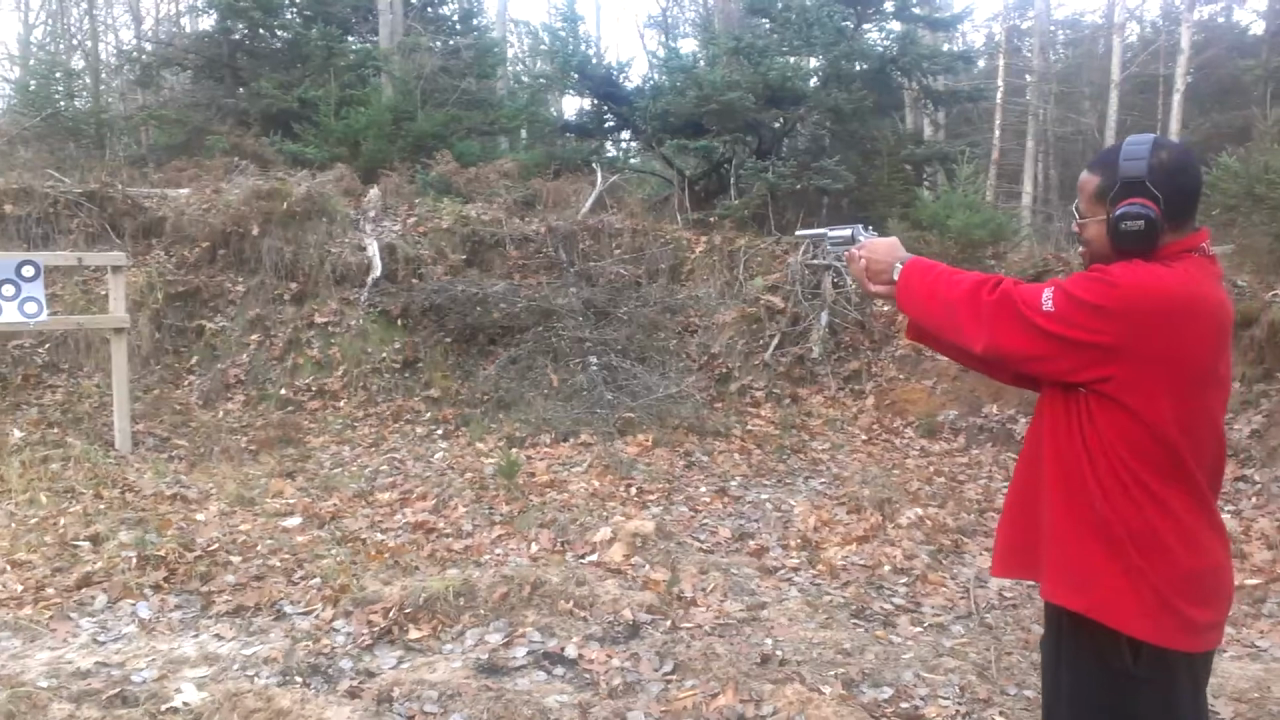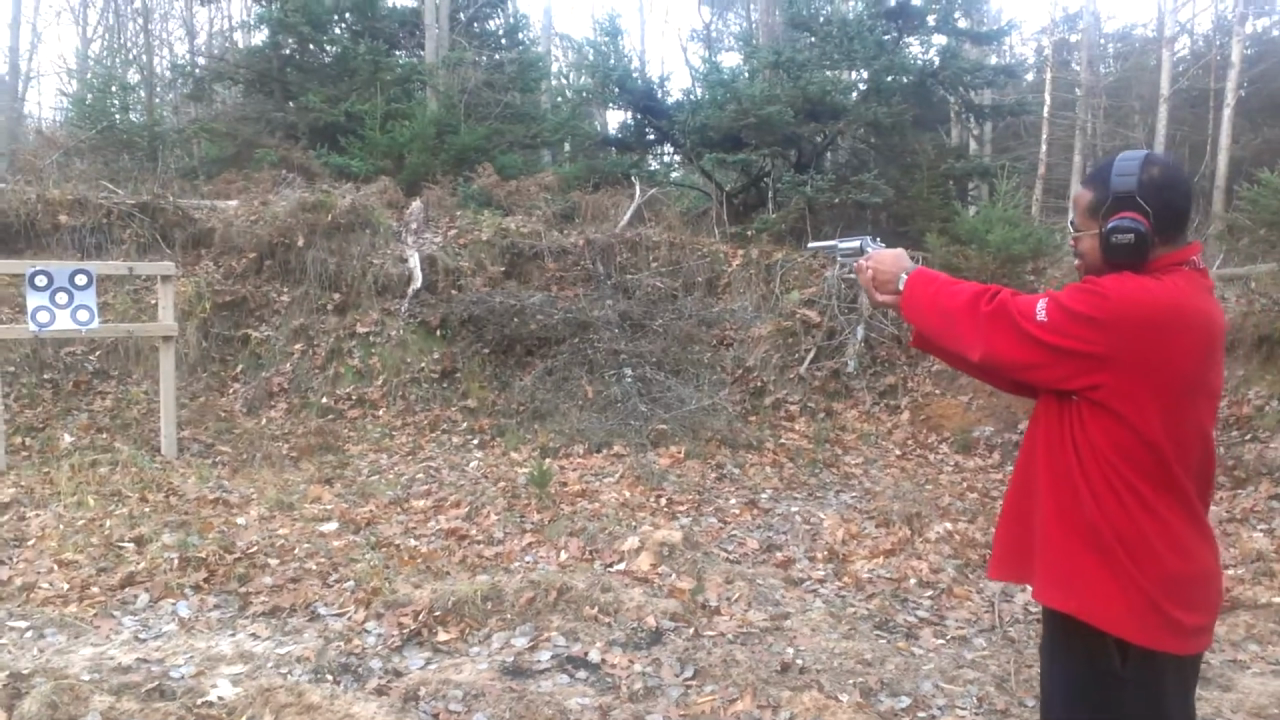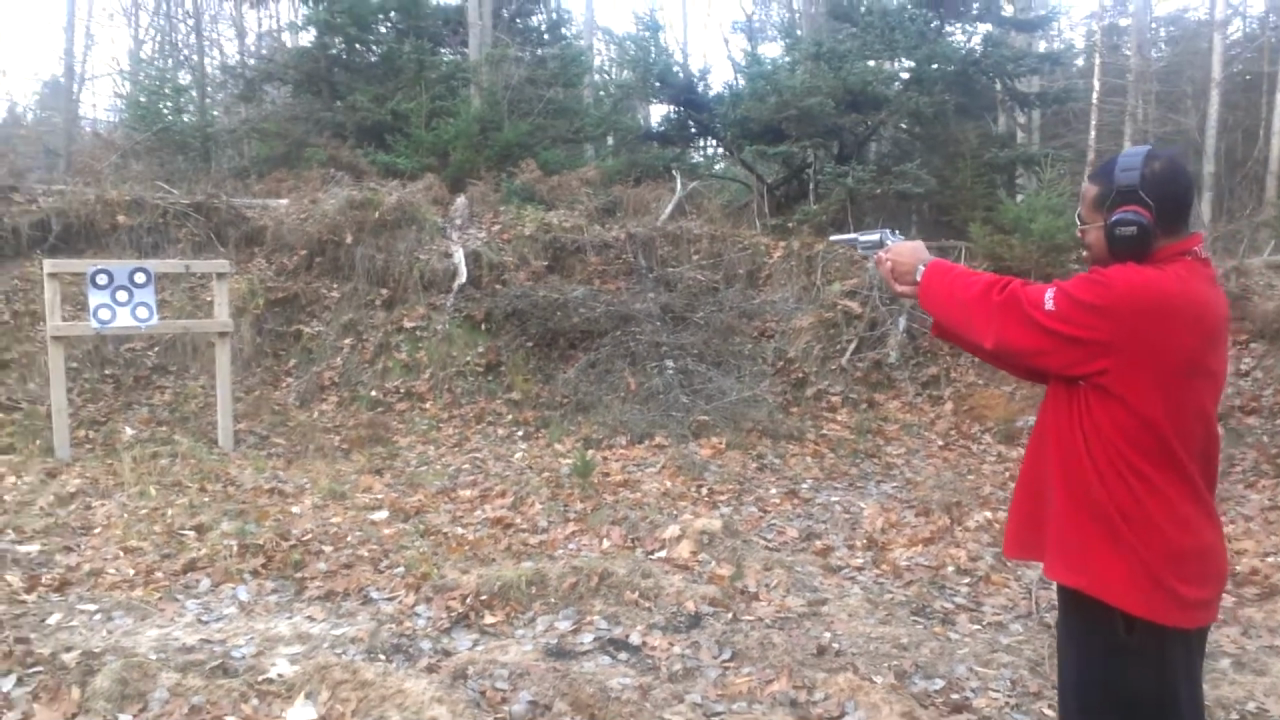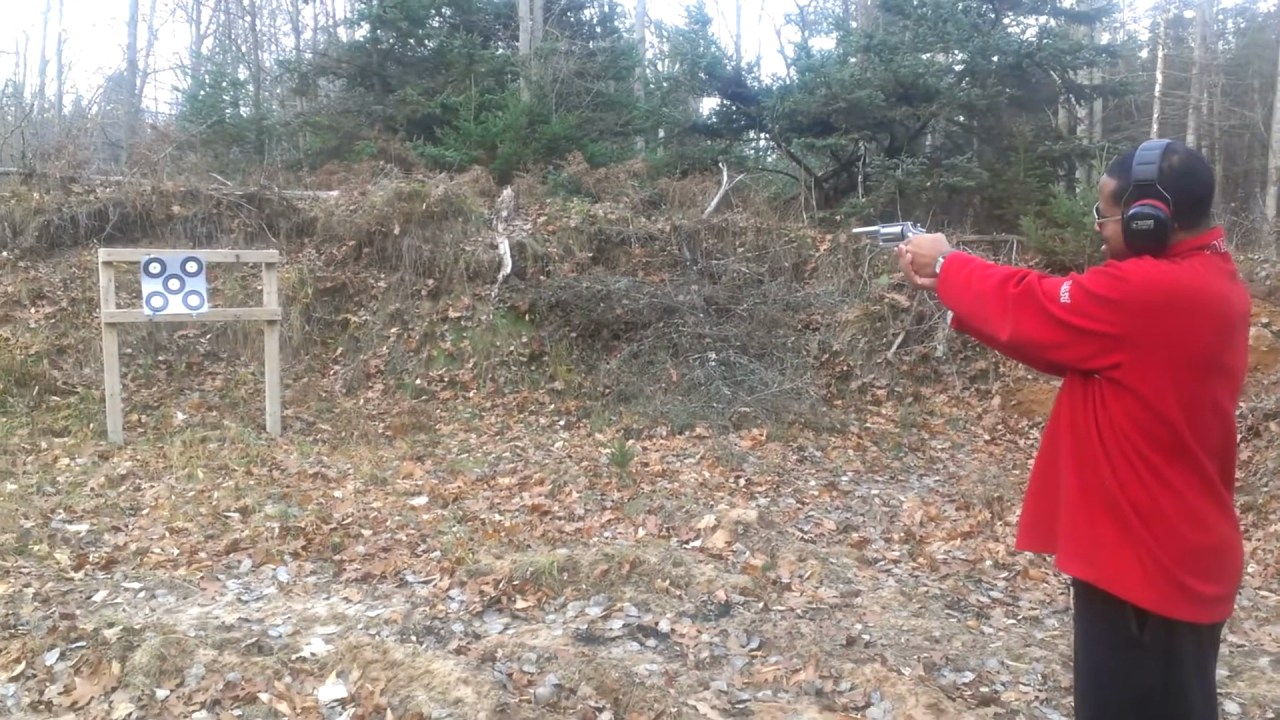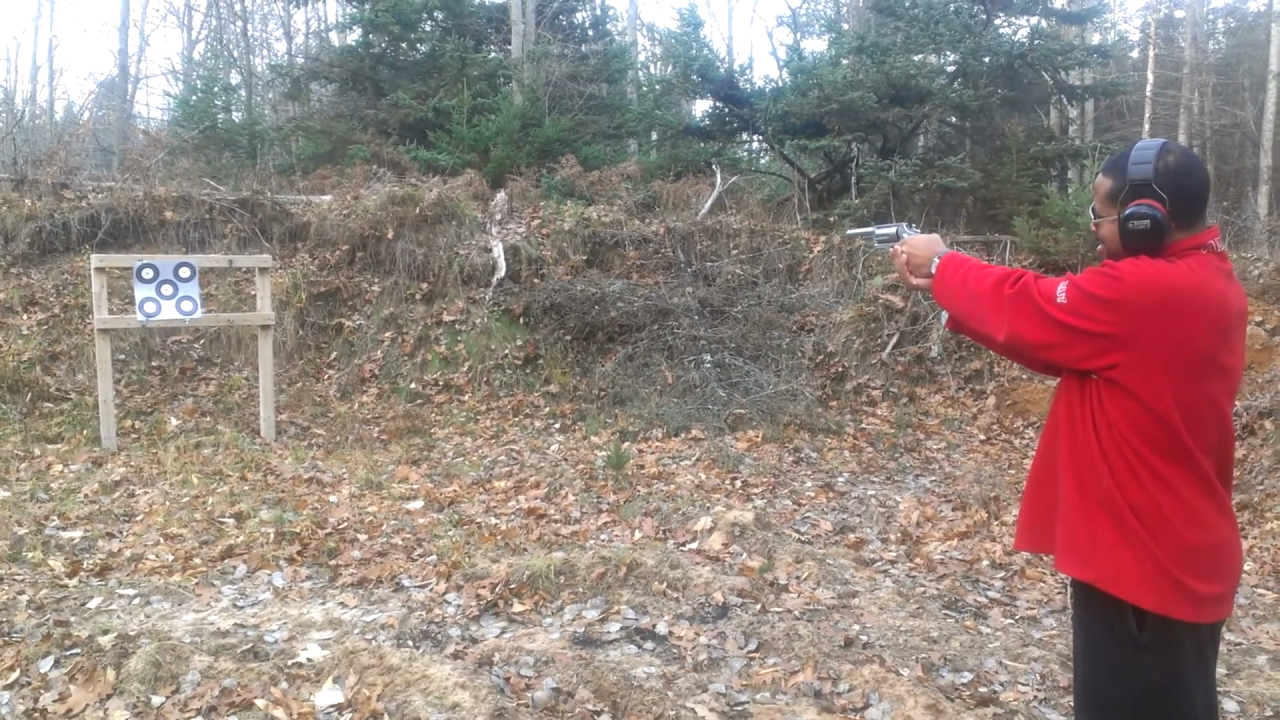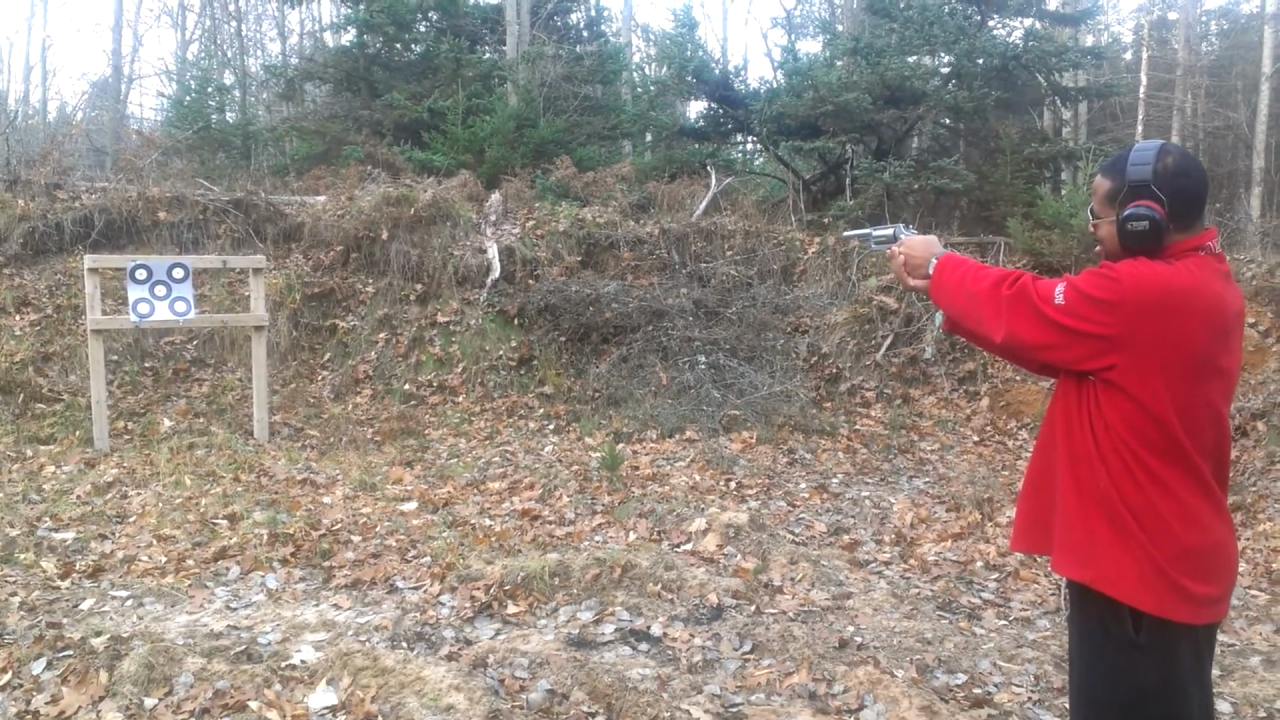
dt=0.7s
person 1, frame 1
left shoulder: (1139, 299)
right shoulder: (1178, 285)
left elbow: (1006, 319)
right elbow: (1030, 340)
left wrist: (903, 271)
right wrist: (911, 291)
left hip: (1137, 590)
right hip: (1139, 576)
person 1, frame 2
left shoulder: (1129, 310)
right shoulder: (1175, 298)
left elbow: (1003, 328)
right elbow: (1033, 351)
left wrist: (908, 282)
right wrist: (914, 300)
left hip: (1127, 593)
right hip: (1143, 582)
person 1, frame 3
left shoulder: (1132, 299)
right shoulder: (1183, 286)
left elbow: (1015, 316)
right elbow: (1042, 333)
left wrist: (926, 272)
right wrist: (934, 290)
left hip: (1133, 570)
right hip: (1156, 558)
person 1, frame 4
left shoulder: (1147, 292)
right shoulder: (1208, 279)
left elbow: (1030, 308)
right elbow: (1064, 327)
left wrist: (945, 264)
right wrist: (953, 283)
left hip: (1149, 564)
right hip: (1180, 556)
person 1, frame 5
left shoulder: (1144, 293)
right shoulder: (1204, 279)
left elbow: (1028, 310)
right elbow: (1059, 326)
left wrist: (941, 264)
right wrist: (949, 284)
left hip: (1147, 563)
right hip: (1173, 553)
person 1, frame 6
left shoulder: (1143, 294)
right shoulder: (1201, 282)
left elbow: (1025, 310)
right elbow: (1057, 329)
left wrist: (938, 265)
right wrist: (945, 285)
left hip: (1145, 564)
right hip: (1170, 556)
